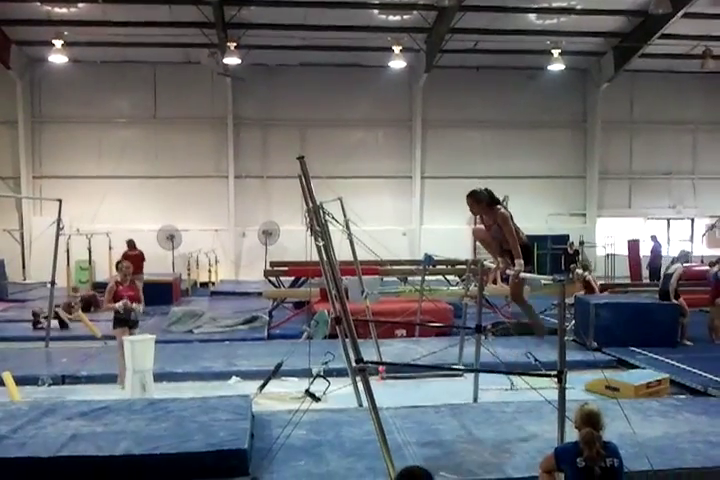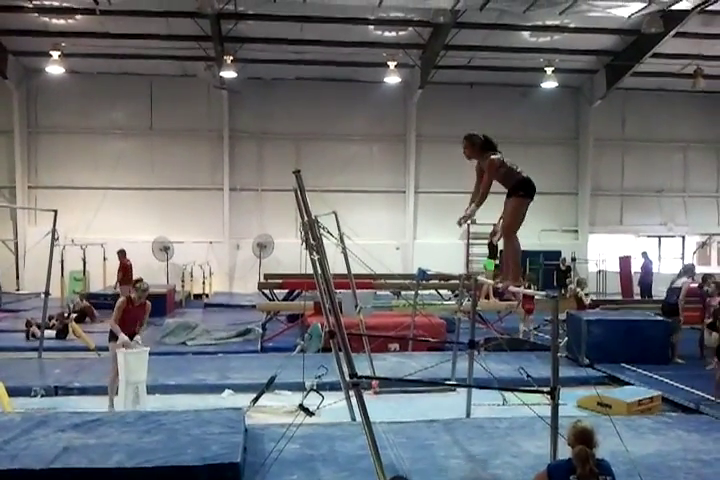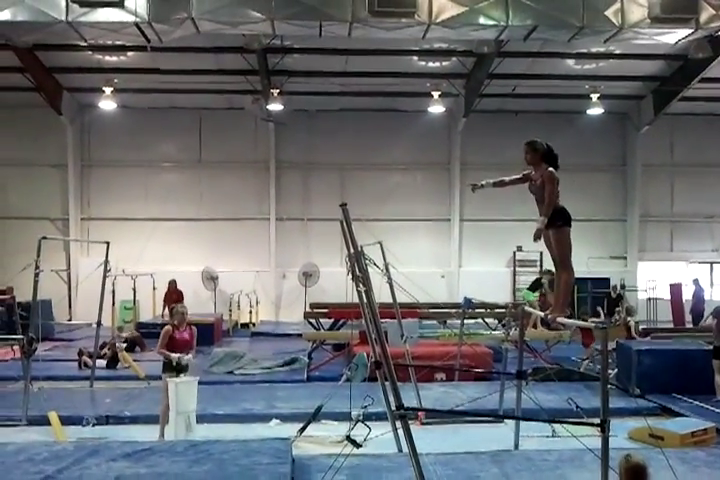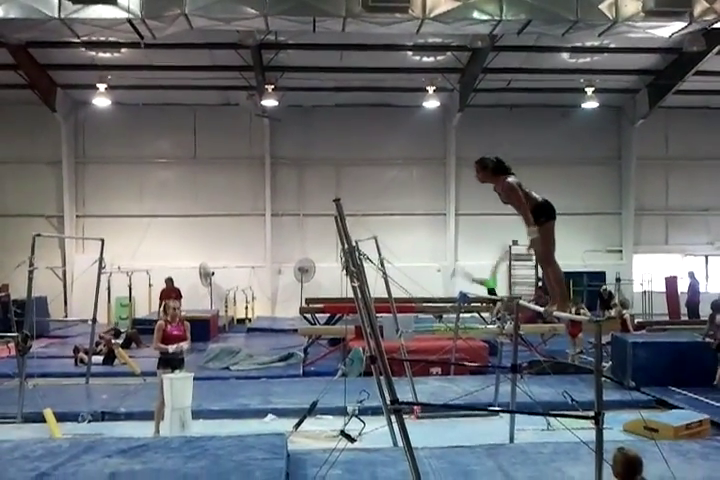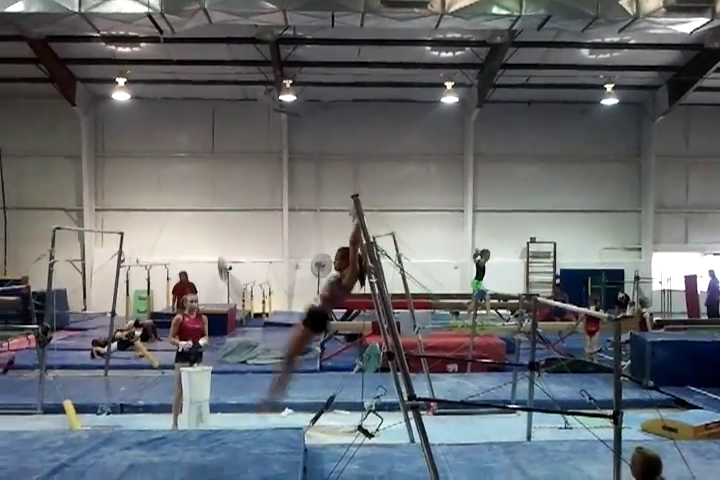
dt=1s
person 1, frame 1
left shoulder: (500, 214)
right shoulder: (482, 217)
left elbow: (513, 240)
right elbow: (492, 239)
left wrist: (518, 263)
right wrist: (499, 260)
left hip: (522, 250)
right hip: (505, 249)
left knee: (516, 295)
left ankle: (538, 325)
person 1, frame 2
left shoulder: (492, 161)
right shoulder: (480, 164)
left elbow: (485, 191)
right elbow: (477, 191)
left wrist: (470, 213)
right wrist: (467, 212)
left hip: (523, 188)
right hip: (514, 190)
left knee: (508, 233)
right knee: (506, 233)
left ankle: (516, 278)
right ankle: (507, 276)
person 1, frame 3
left shoulder: (549, 173)
right shoulder: (531, 175)
left elbow: (550, 202)
right elbow: (507, 181)
left wrist: (540, 225)
right wrist: (483, 184)
left hip: (559, 218)
right hip: (548, 220)
left knee: (565, 265)
right knee: (558, 265)
left ankle: (563, 307)
right ankle: (557, 306)
person 1, frame 4
left shoulder: (507, 185)
right shoulder: (499, 186)
left elbow: (524, 208)
left wrist: (534, 234)
right wrist: (532, 231)
left hip: (543, 211)
right hip: (535, 213)
left knee: (548, 260)
right knee: (543, 260)
left ankle: (563, 301)
right ankle: (558, 300)
person 1, frame 5
left shoulder: (349, 275)
right shoulder: (343, 276)
left elbow: (353, 247)
right elbow: (353, 247)
left wrist: (357, 227)
left hip: (317, 318)
right hip: (315, 315)
left knee: (290, 356)
right knee: (290, 355)
left ankle: (274, 393)
person 2, frame 1
left shoulder: (136, 284)
right shoulder: (113, 285)
left elbow: (142, 303)
right elbow: (106, 305)
left wrist: (137, 307)
right wrist: (120, 305)
left hip: (133, 320)
right hip: (120, 321)
right knee: (124, 351)
left ankle: (121, 379)
right ankle: (125, 383)
person 2, frame 2
left shoulder: (147, 305)
right shoulder: (123, 301)
right elbow: (113, 322)
left wrist: (137, 336)
right wrist: (122, 336)
left hip: (131, 336)
right hip: (116, 335)
right knee: (116, 369)
right ankle: (111, 403)
person 2, frame 3
left shoulder: (192, 329)
right shoulder: (168, 329)
left elbow: (193, 348)
right elbow: (159, 349)
left wrist: (190, 356)
right wrist: (172, 356)
left hip: (184, 366)
right hip: (169, 366)
right knee: (168, 400)
right ankle: (161, 434)
person 2, frame 4
left shoulder: (185, 324)
right shoulder: (162, 324)
left elbow: (188, 342)
right elbow: (155, 345)
left wrist: (185, 346)
right wrist: (171, 347)
left hip: (179, 361)
right hip: (165, 362)
right knee: (163, 397)
right ankle: (156, 429)
person 2, frame 5
left shoulder: (203, 318)
right shoulder: (179, 318)
left elbow: (205, 336)
right elbow: (171, 338)
left wrist: (204, 341)
right wrist: (181, 344)
left hip: (197, 355)
right hip: (183, 356)
right knee: (180, 390)
right ankle: (175, 422)
